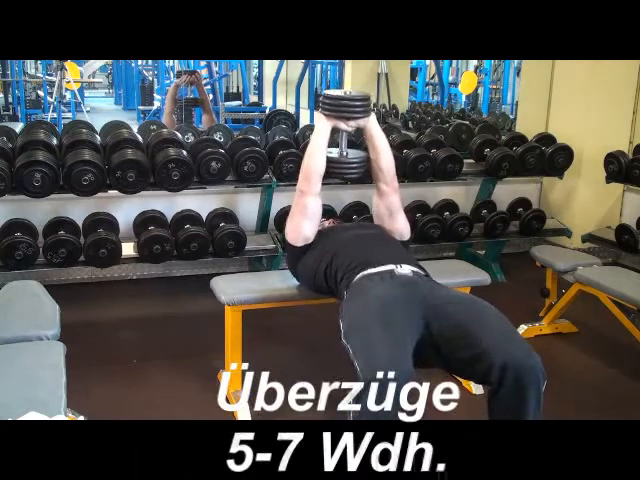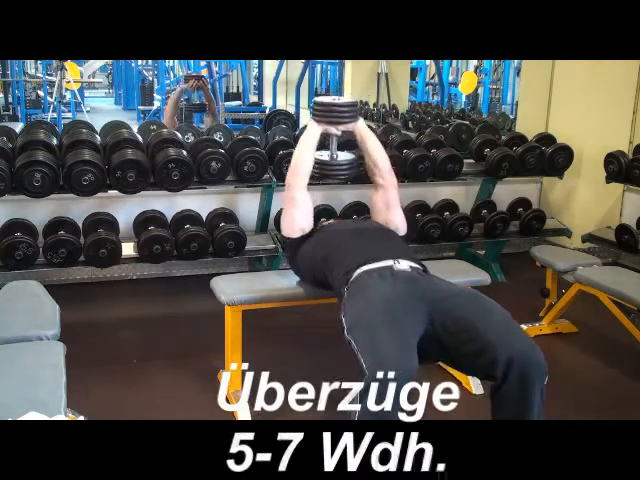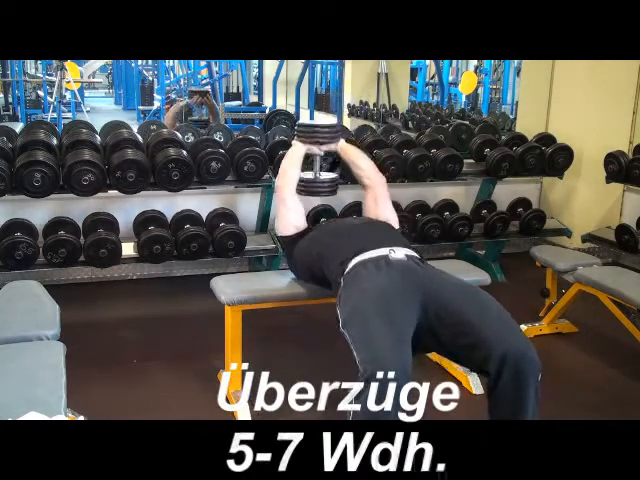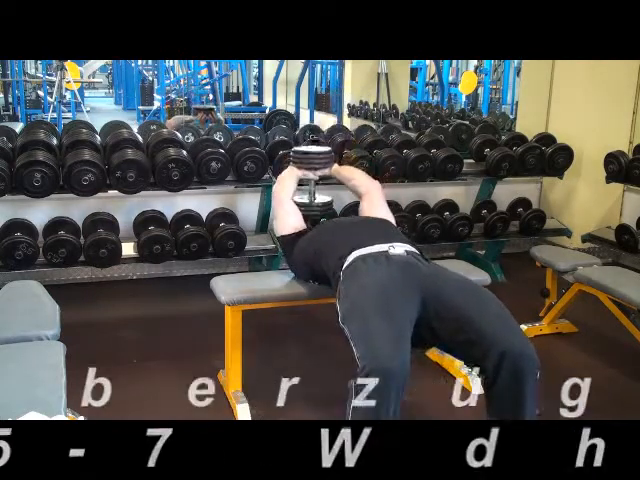
dt=0.7s
person 1, frame 1
left shoulder: (383, 234)
right shoulder: (306, 247)
left elbow: (387, 187)
right elbow: (309, 190)
left wrist: (370, 124)
right wrist: (324, 126)
left hip: (428, 288)
left knee: (521, 366)
right knee: (386, 376)
person 1, frame 2
left shoulder: (384, 230)
right shoulder: (307, 245)
left elbow: (385, 181)
right elbow: (296, 186)
left wrist: (359, 127)
right wrist: (315, 128)
left hip: (427, 283)
left knee: (525, 360)
right knee: (390, 373)
person 1, frame 3
left shoulder: (378, 224)
right shoulder: (304, 246)
left elbow: (375, 181)
right elbow: (285, 191)
left wrist: (339, 144)
right wrist: (300, 147)
left hip: (423, 273)
left knee: (518, 357)
right knee: (386, 373)
person 1, frame 4
left shoulder: (374, 223)
right shoulder: (303, 245)
left elbow: (371, 188)
right elbow: (281, 196)
left wrist: (332, 169)
right wrist: (296, 170)
left knee: (516, 355)
right knee: (384, 368)
